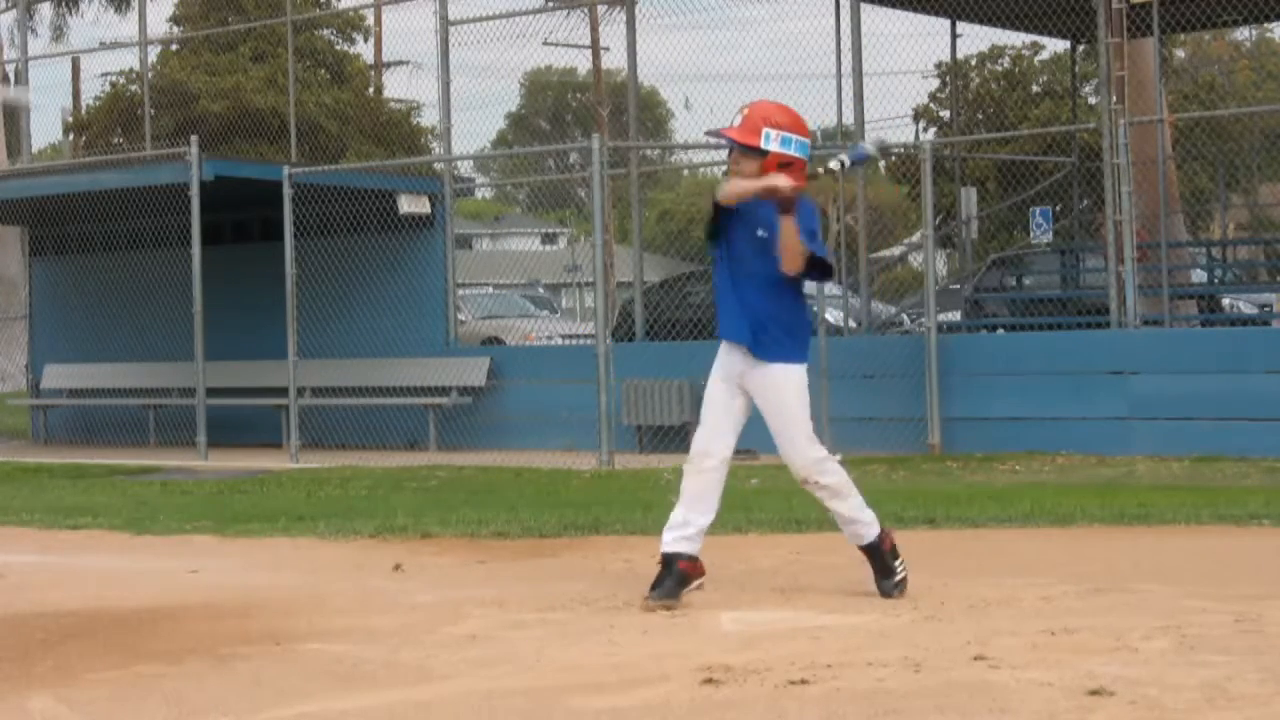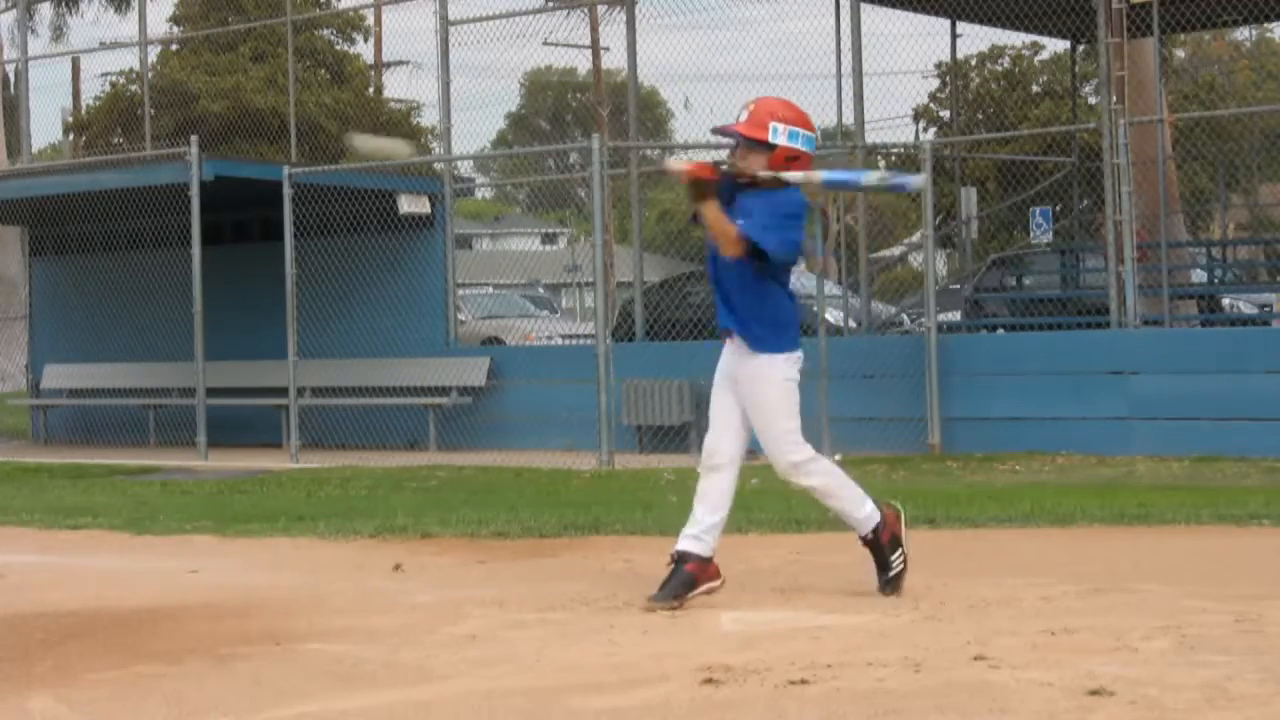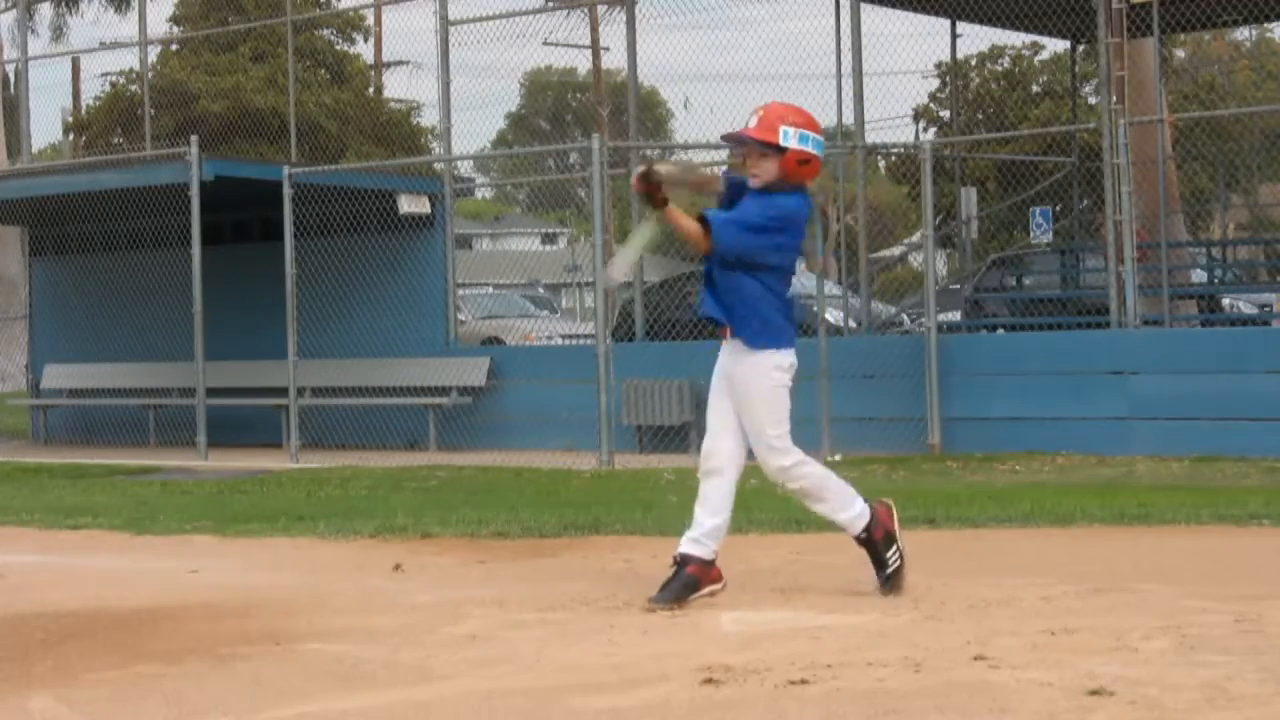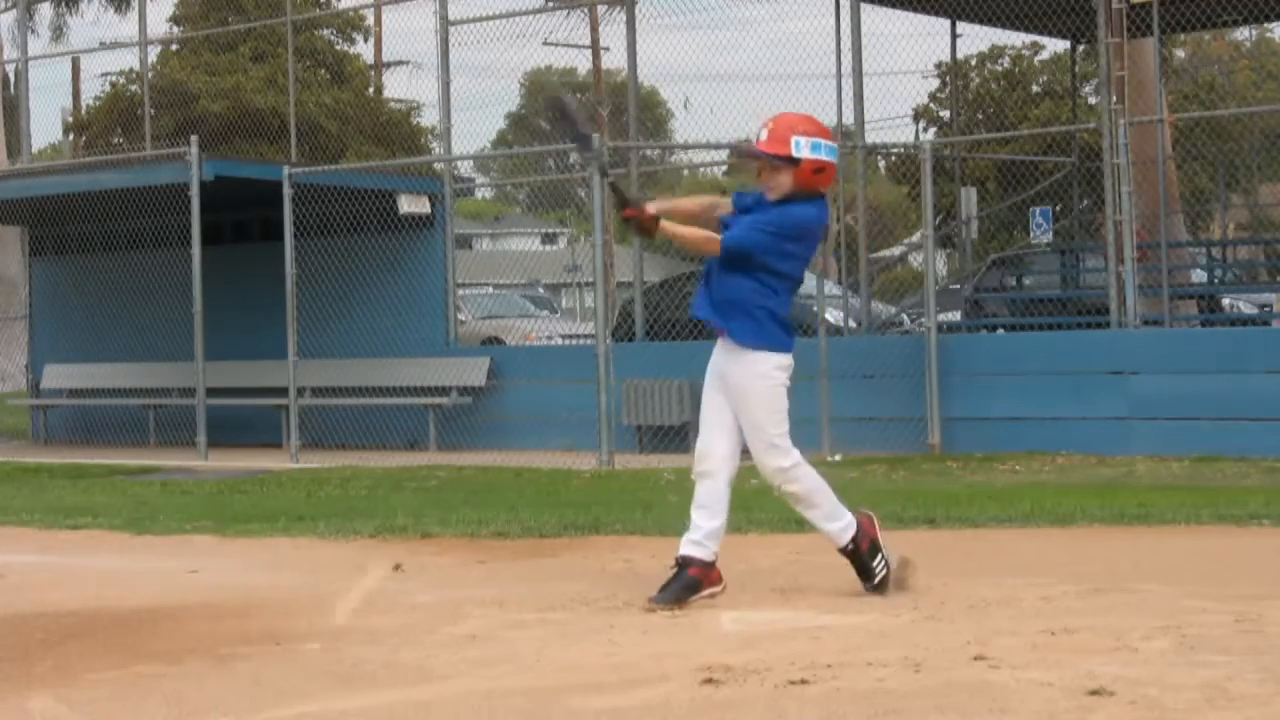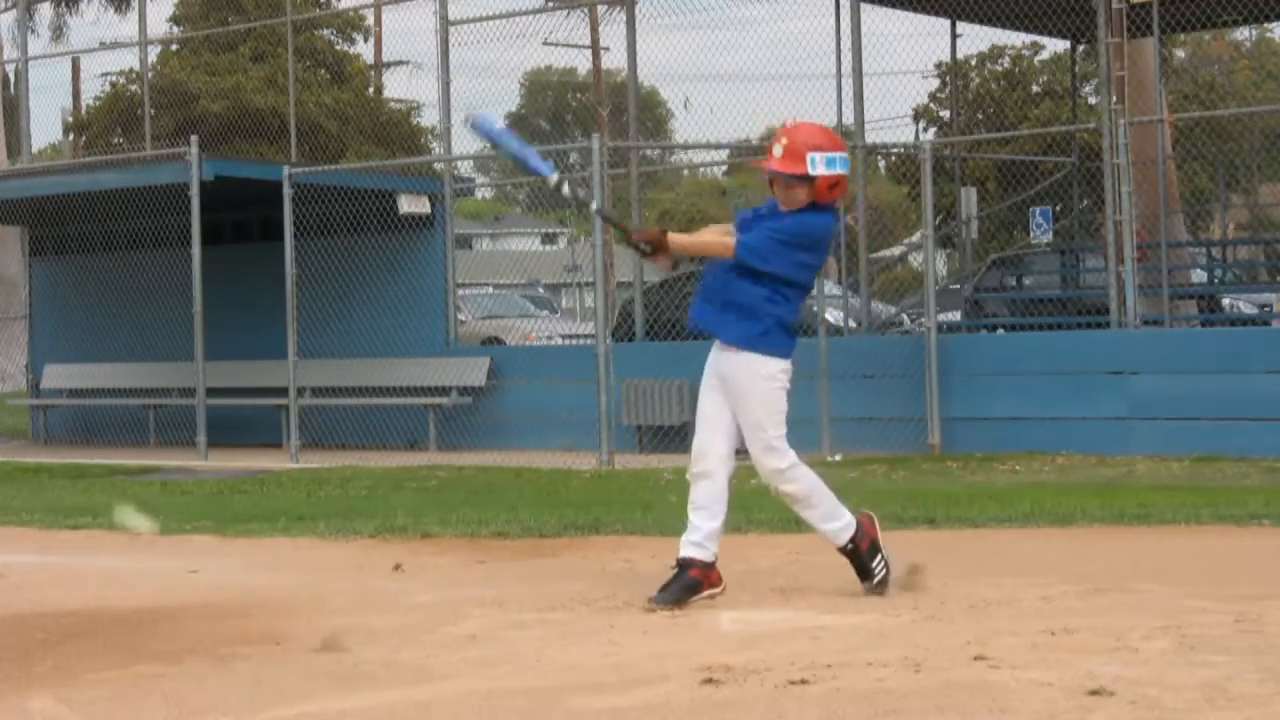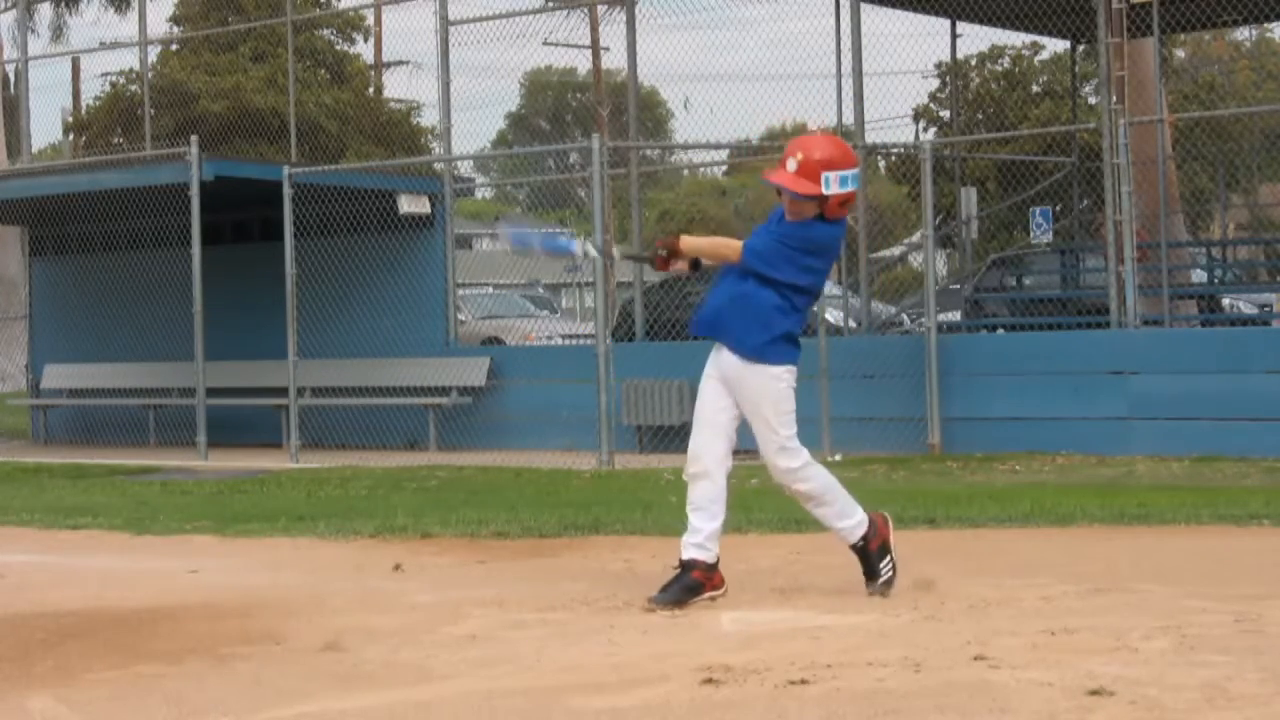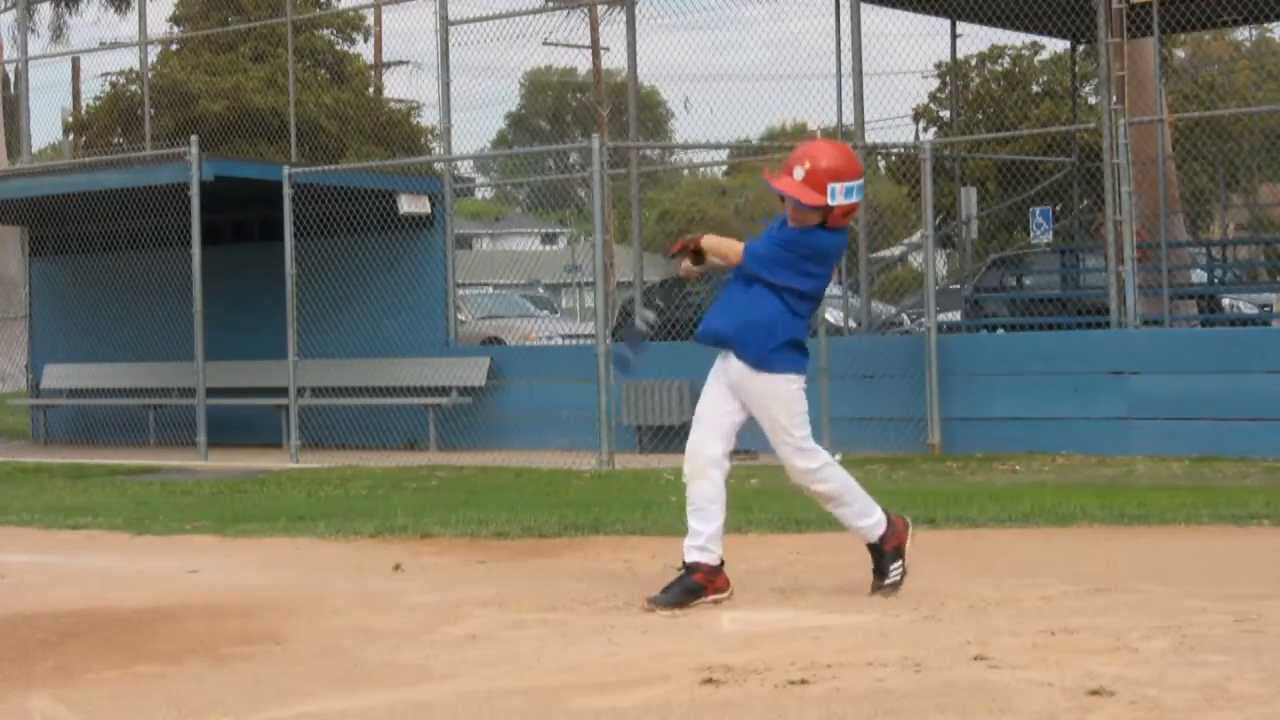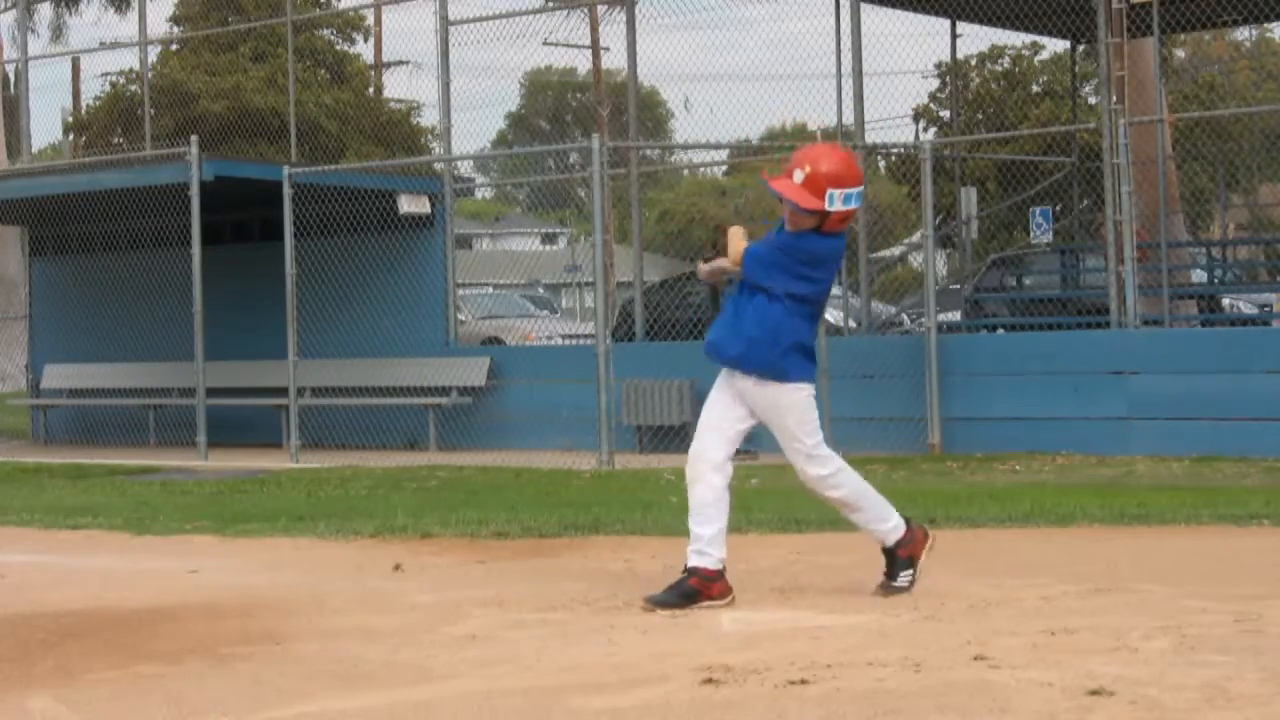
dt=0.1s
person 1, frame 1
left shoulder: (799, 207)
right shoulder: (742, 194)
left elbow: (792, 266)
right elbow: (724, 193)
left wrist: (787, 209)
right wrist: (765, 186)
left hip: (780, 355)
right hip: (736, 348)
left knee: (806, 458)
right knee: (706, 452)
left ankle: (875, 542)
right ankle: (680, 557)
person 1, frame 2
left shoulder: (786, 202)
right shoulder: (743, 186)
left elbow: (733, 247)
right elbow: (707, 175)
left wrist: (707, 198)
right wrist: (701, 181)
left hip: (770, 349)
right hip: (739, 342)
left knee: (789, 455)
right knee: (719, 454)
left ankle: (878, 525)
right ankle: (696, 560)
person 1, frame 3
left shoulder: (787, 207)
right shoulder: (750, 190)
left elbow: (705, 241)
right elbow: (721, 180)
left wrist: (663, 206)
right wrist: (656, 180)
left hip: (762, 348)
right hip: (736, 344)
left knee: (778, 459)
right knee: (718, 457)
left ankle: (870, 522)
right ankle: (698, 563)
person 1, frame 4
left shoulder: (803, 216)
right shoulder: (772, 200)
left elbow: (718, 243)
right elbow: (717, 207)
left wrist: (655, 228)
right wrist: (663, 207)
left hip: (759, 350)
right hip: (730, 345)
left knee: (776, 459)
right knee: (712, 457)
left ankle: (855, 535)
right ankle: (699, 563)
person 1, frame 5
left shoulder: (814, 226)
right shoulder: (781, 210)
left elbow: (730, 249)
right elbow: (726, 230)
left wrist: (665, 241)
right wrist: (670, 244)
left hip: (759, 354)
right hip: (727, 347)
left knee: (774, 461)
right knee: (708, 458)
left ankle: (855, 534)
right ankle: (699, 565)
person 1, frame 6
left shoulder: (821, 233)
right shoulder: (790, 217)
left elbow: (740, 252)
right elbow: (749, 257)
left wrist: (682, 243)
right wrist: (691, 255)
left hip: (764, 359)
right hip: (726, 351)
left knee: (787, 461)
right knee: (704, 459)
left ankle: (869, 533)
right ankle: (700, 565)
person 1, frame 7
left shoulder: (821, 239)
right shoulder: (796, 222)
left elbow: (743, 255)
right elbow: (753, 260)
left wrist: (700, 241)
right wrist: (703, 258)
left hip: (772, 365)
right hip: (733, 358)
left knee: (803, 461)
right knee: (702, 458)
left ankle: (885, 534)
right ankle: (704, 568)
person 1, frame 8
left shoulder: (815, 247)
right shoulder: (803, 233)
left elbow: (740, 258)
left wrist: (730, 238)
right wrist: (721, 267)
left hip: (780, 374)
right hip: (739, 369)
left knee: (819, 467)
right knee: (704, 461)
left ankle: (904, 538)
right ankle: (706, 573)
